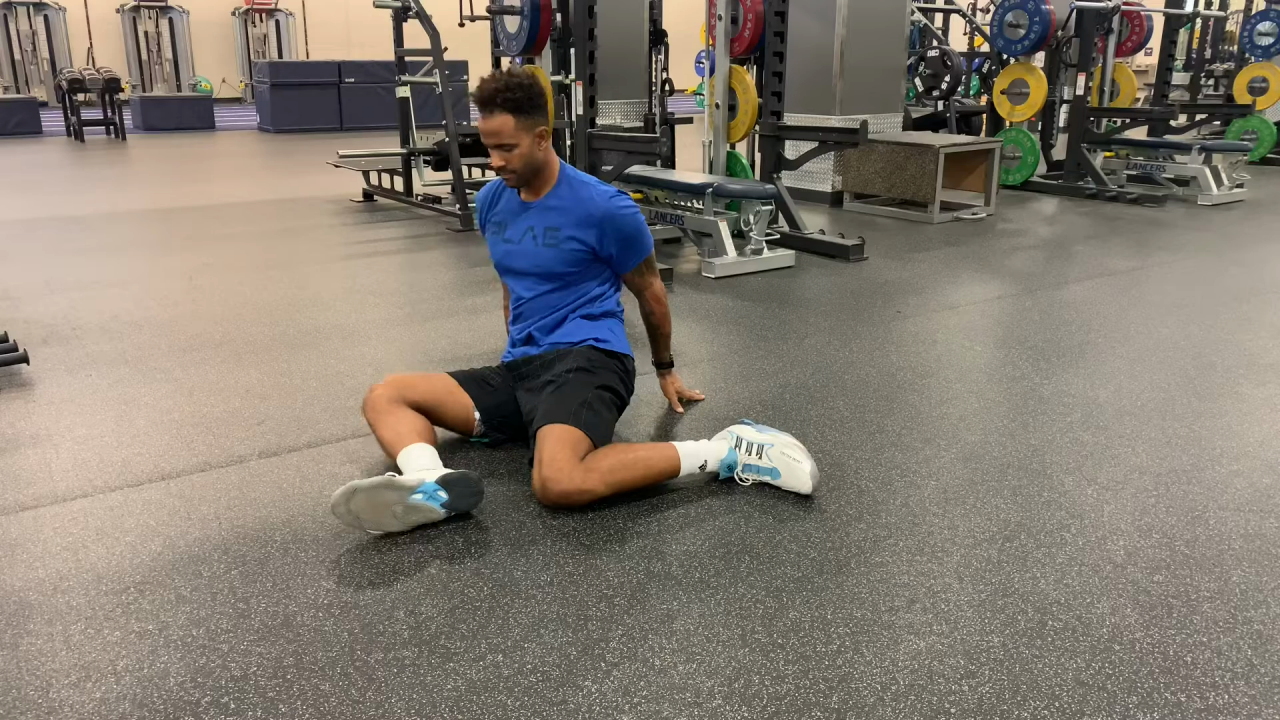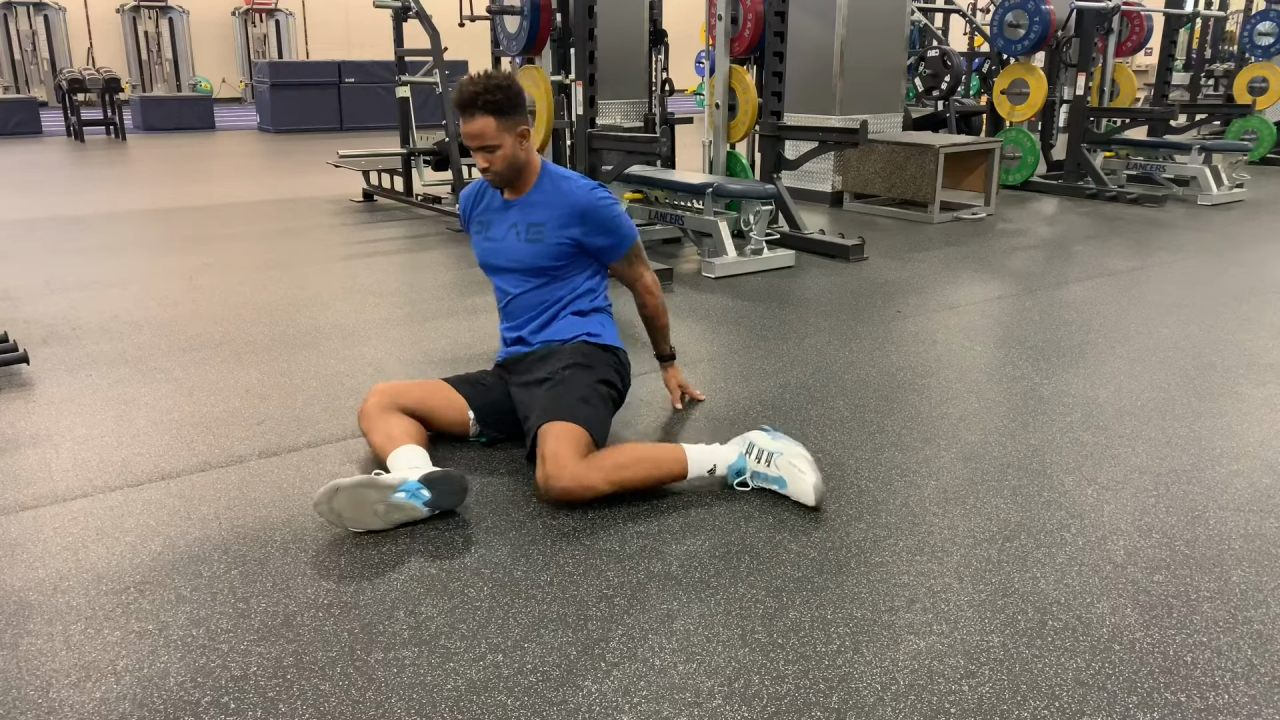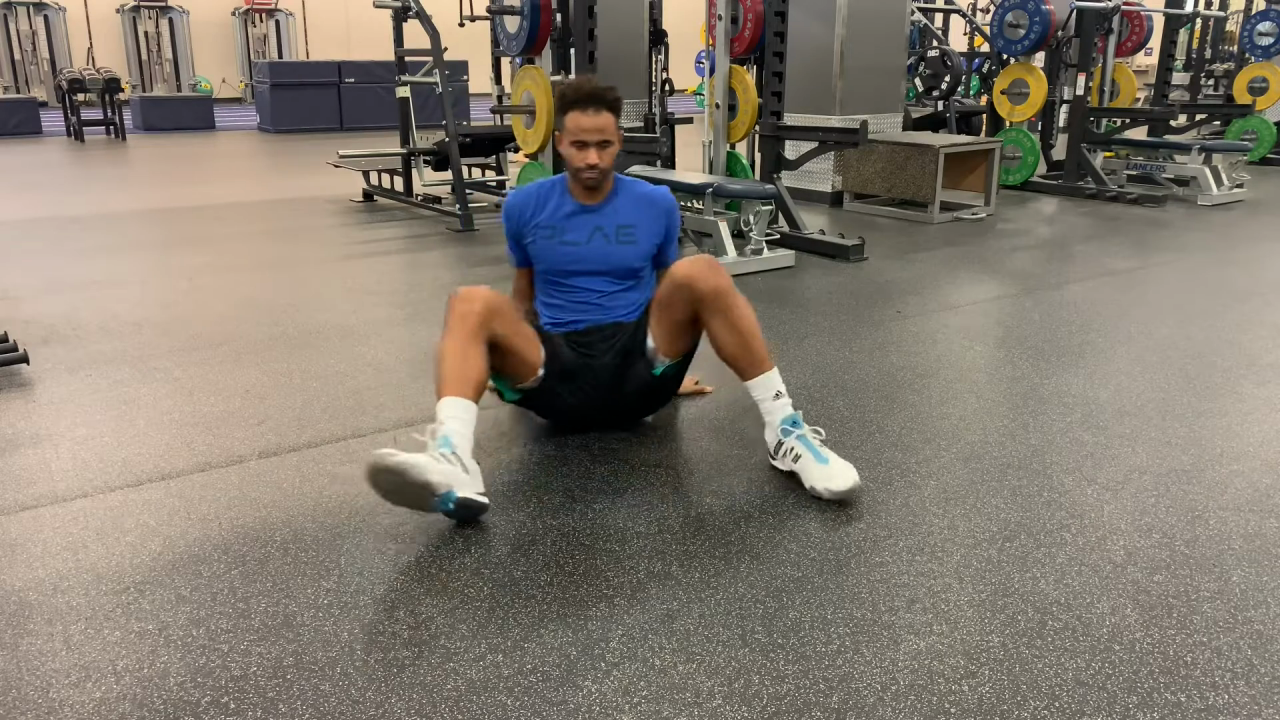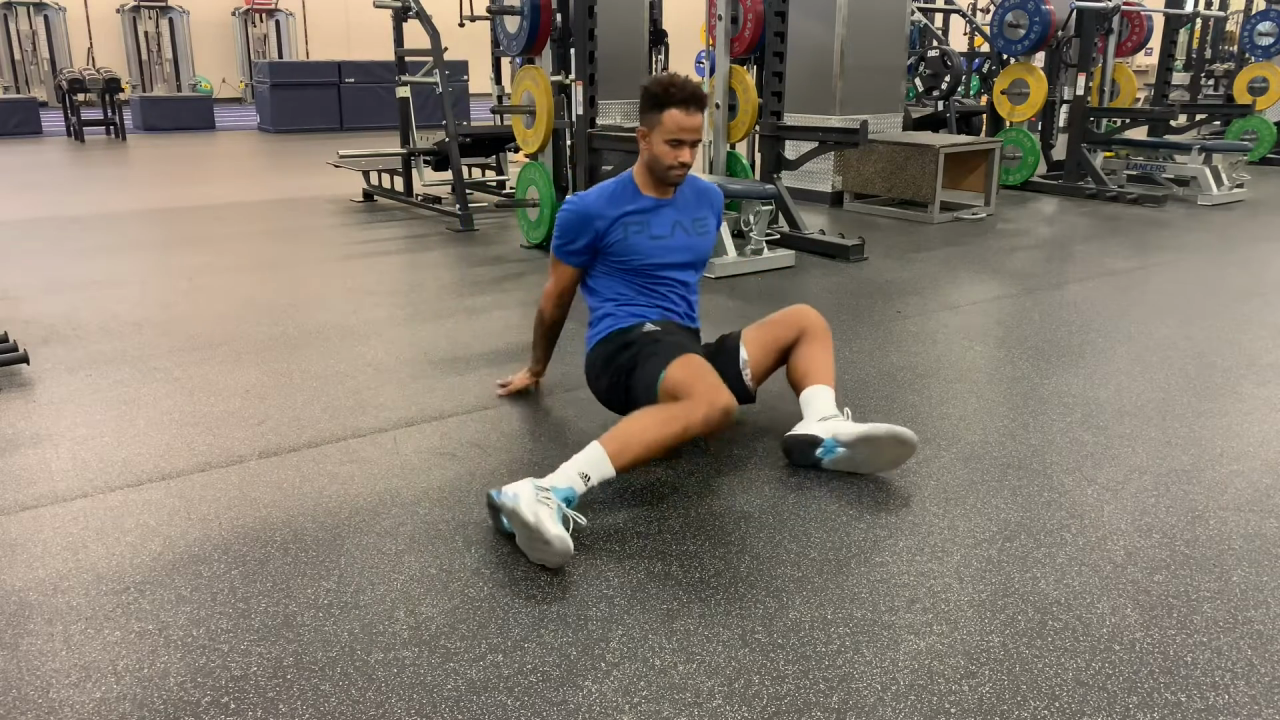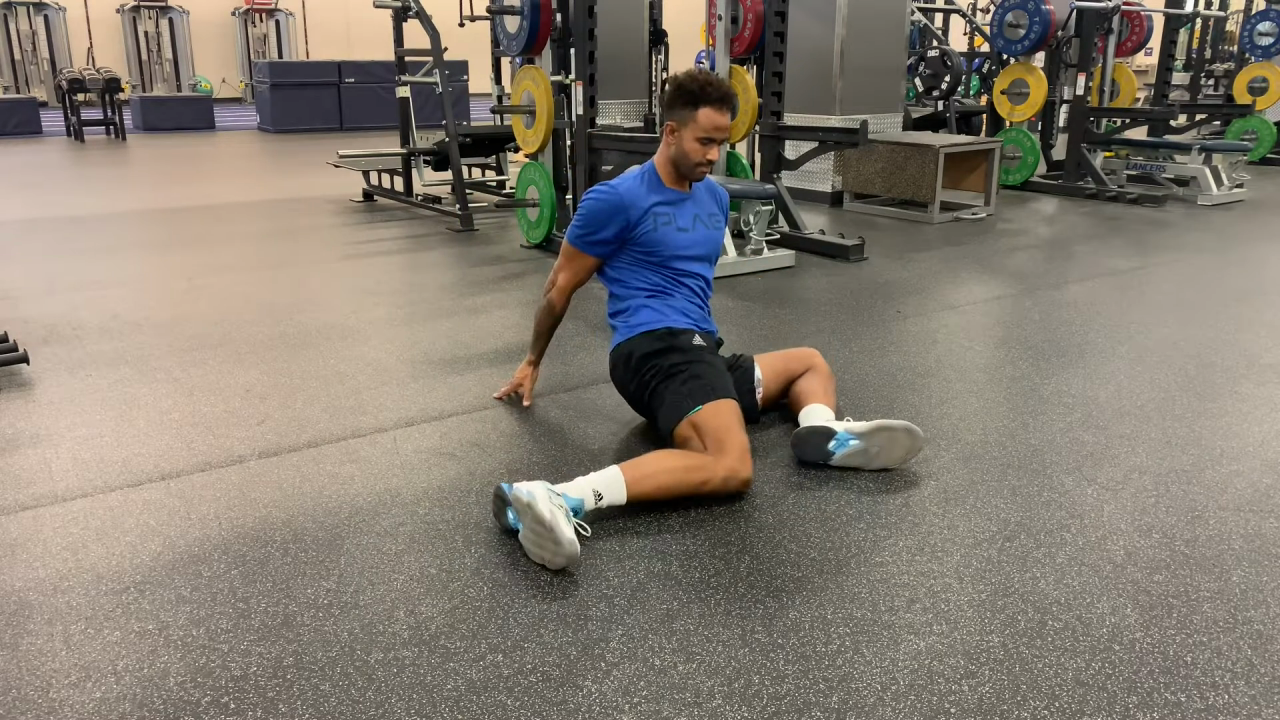
dt=0.7s
person 1, frame 1
left shoulder: (605, 209)
right shoulder: (490, 202)
left elbow: (650, 291)
left wrist: (665, 370)
left hip: (586, 360)
right hip: (520, 368)
left knee: (557, 484)
right knee: (385, 397)
left ankle: (729, 453)
right ankle: (433, 486)
person 1, frame 2
left shoulder: (582, 202)
right shoulder: (474, 203)
left elbow: (642, 282)
left wrist: (667, 362)
left hip: (579, 356)
right hip: (517, 368)
left knee: (561, 480)
right knee: (379, 404)
left ankle: (738, 458)
right ankle: (418, 484)
person 1, frame 3
left shoulder: (656, 205)
right shoulder: (524, 207)
left wrist: (673, 365)
right wrist: (521, 365)
left hip: (638, 364)
right hip: (562, 374)
left knee: (699, 273)
right knee: (472, 303)
left ankle: (786, 431)
right ankle: (452, 471)
person 1, frame 4
left shoulder: (707, 199)
right shoulder: (592, 209)
right elbow: (555, 297)
right wrist: (536, 369)
left hip: (681, 347)
right hip: (627, 349)
left knee: (805, 321)
right knee: (713, 405)
left ankle: (822, 431)
right ankle: (547, 494)
person 1, frame 5
left shoulder: (715, 198)
right shoulder: (617, 200)
right elbow: (561, 285)
right wrist: (532, 362)
left hip: (696, 351)
right hip: (660, 350)
left knee: (810, 363)
right knee: (729, 470)
left ankle: (825, 434)
right ankle: (560, 500)
